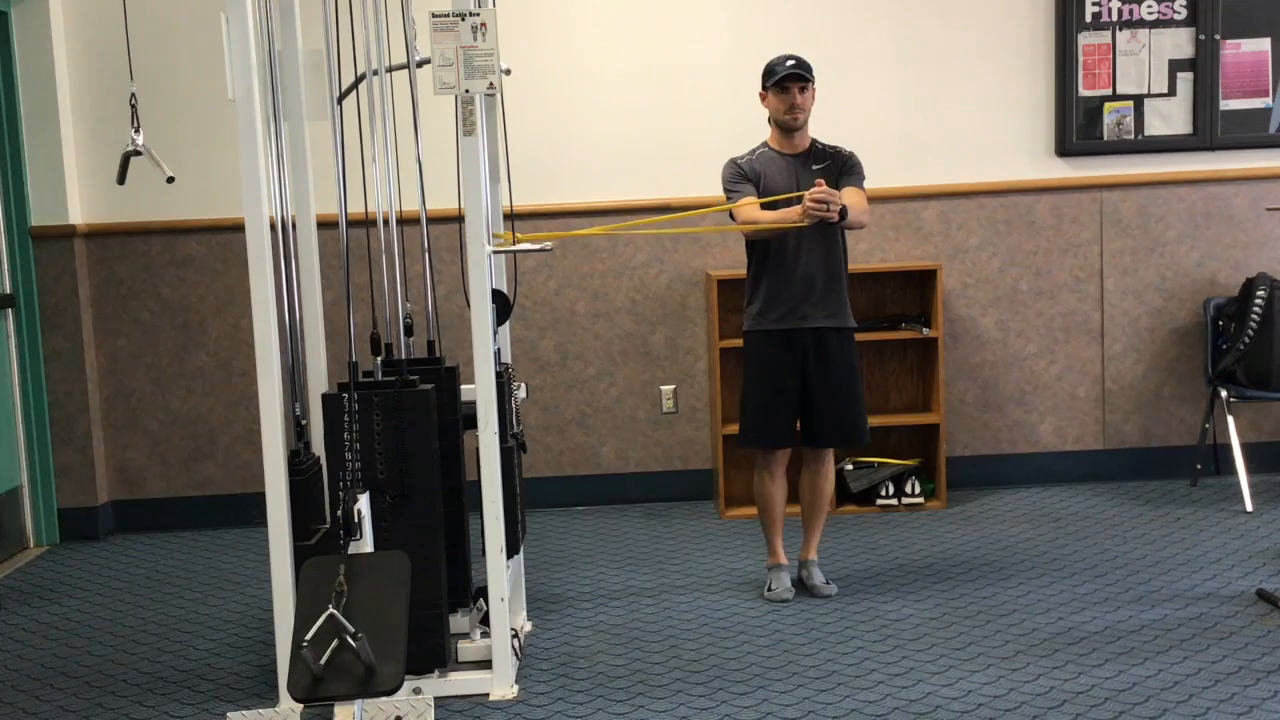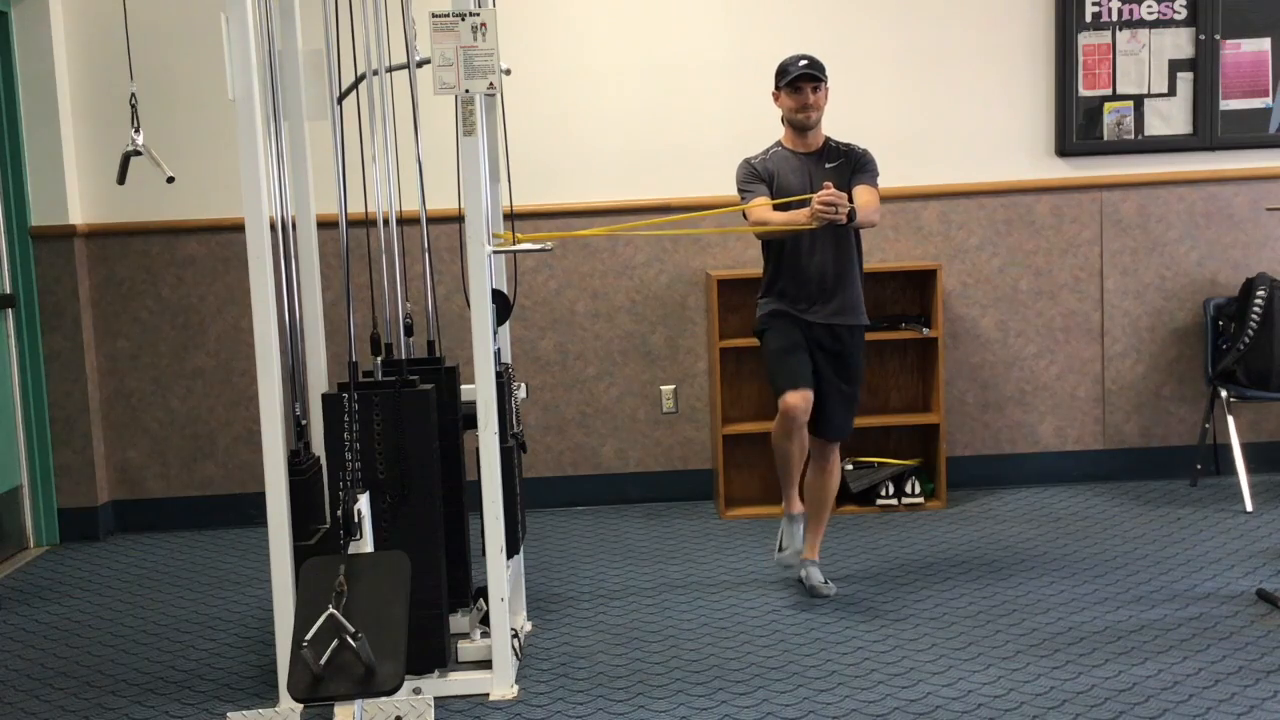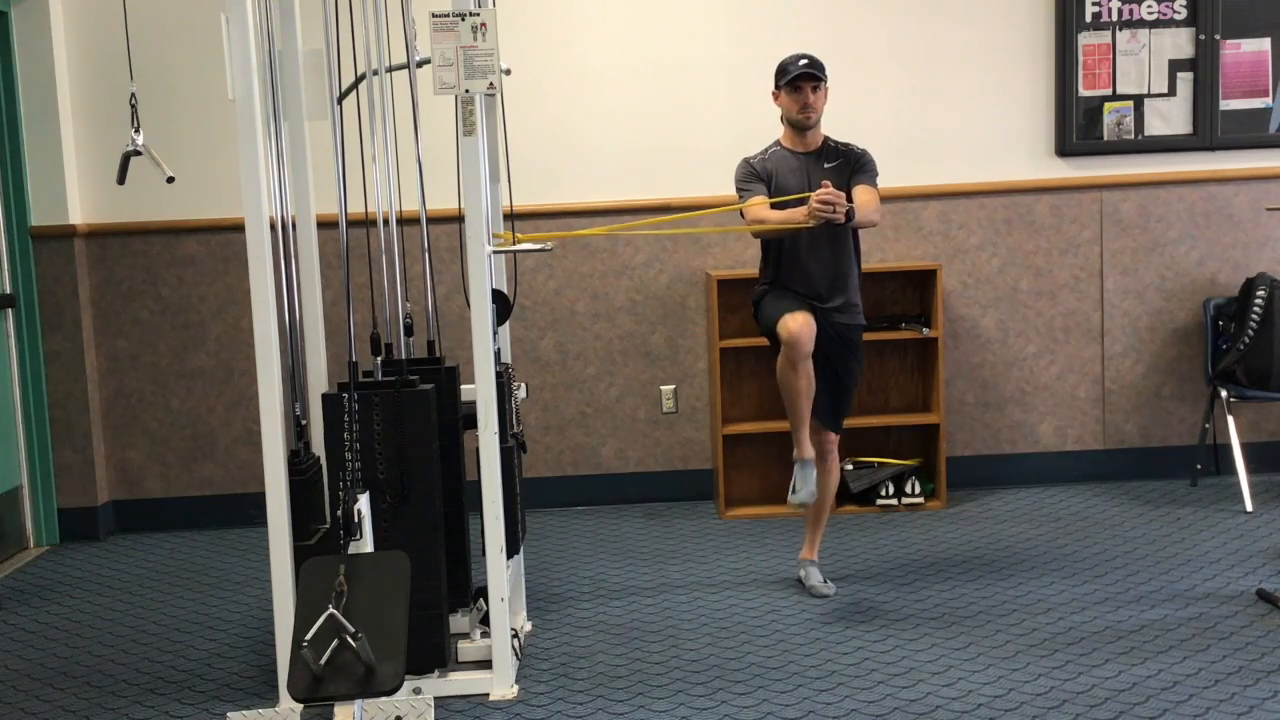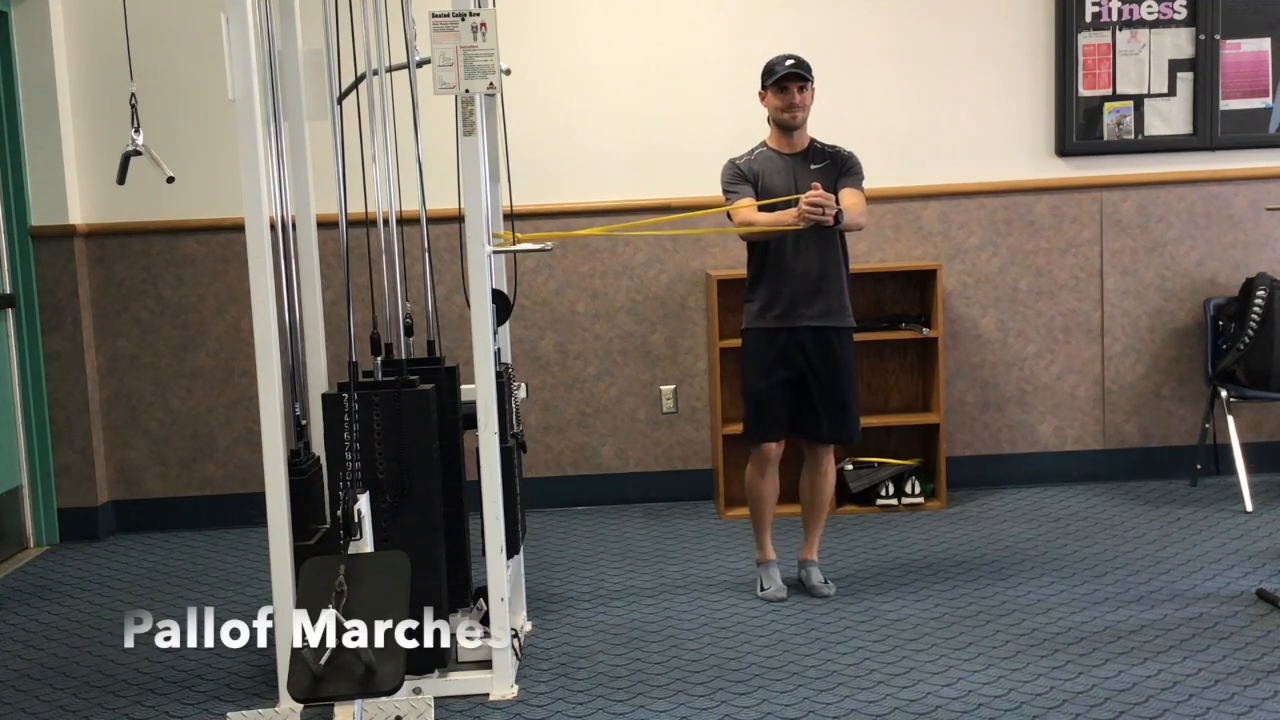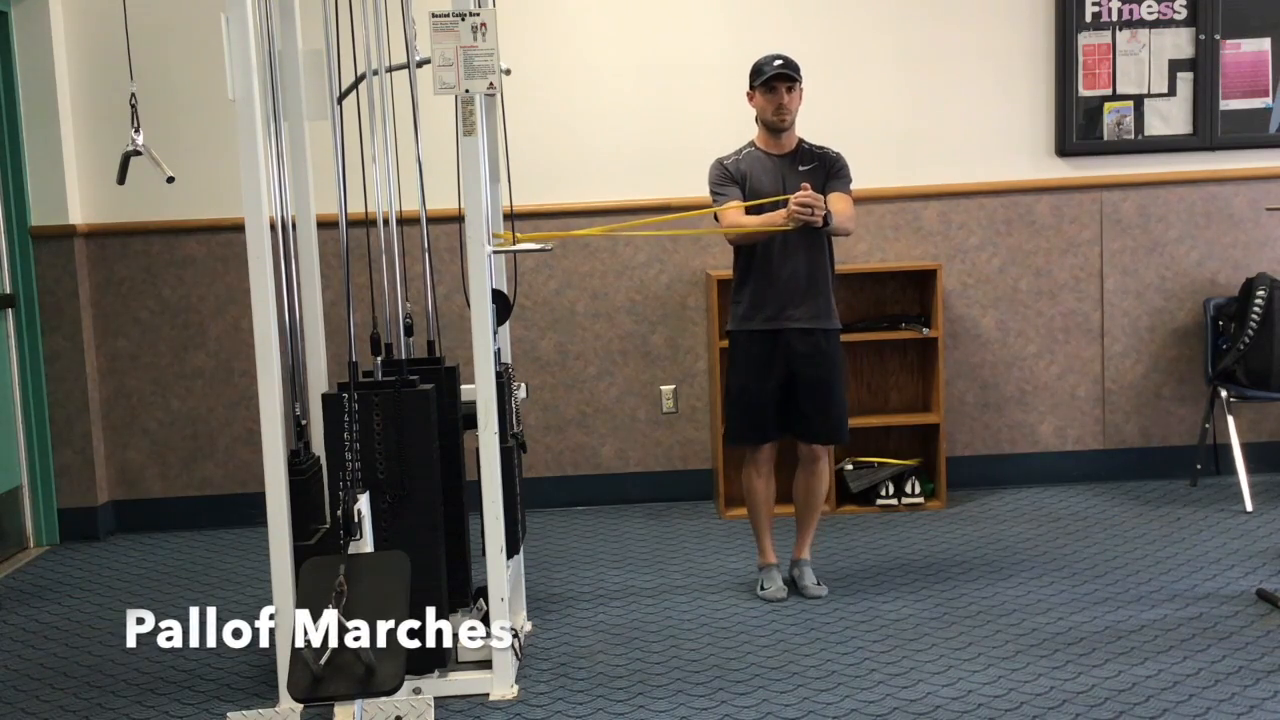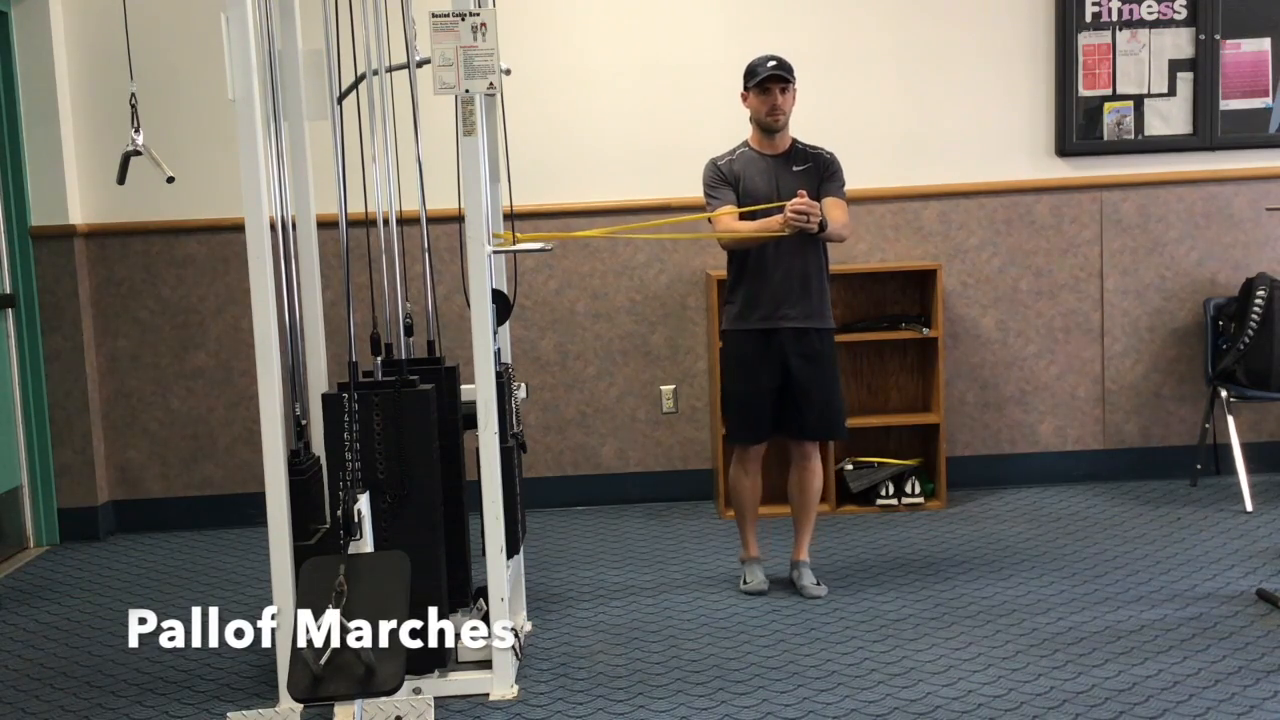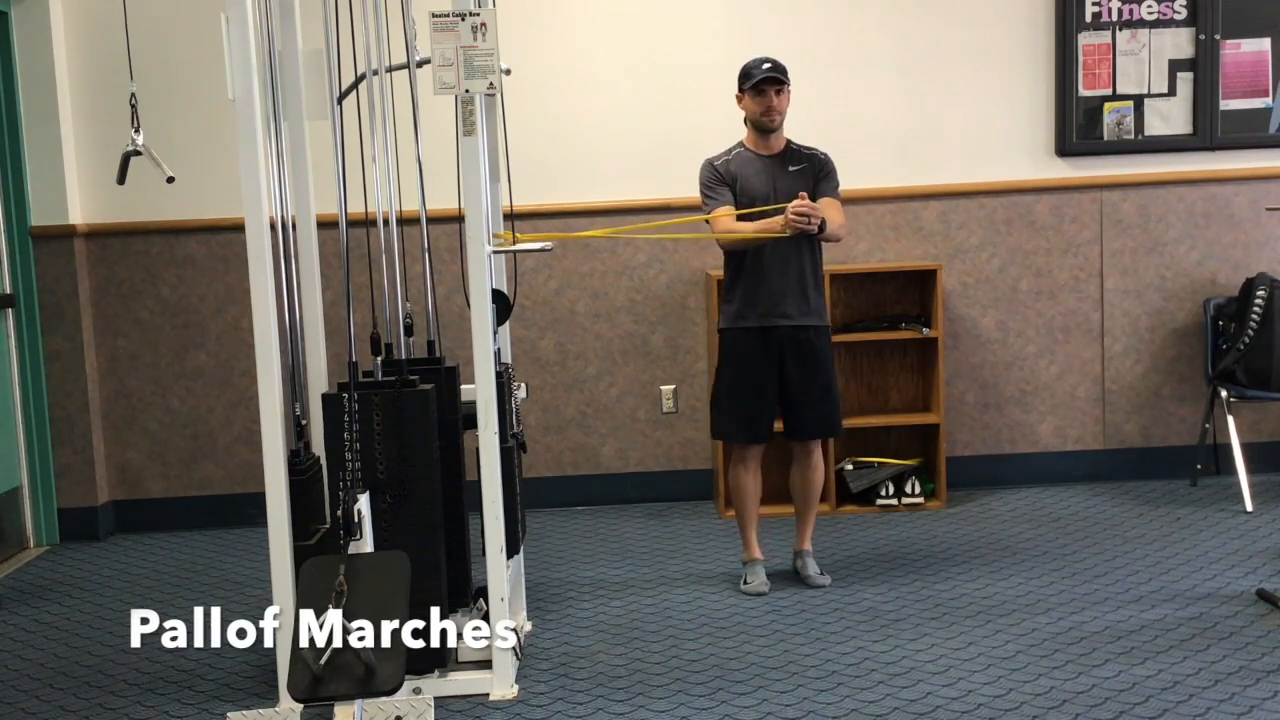
dt=0.5s
person 1, frame 1
left shoulder: (840, 162)
right shoulder: (742, 168)
left elbow: (860, 214)
right elbow: (749, 222)
left wrist: (836, 208)
right wrist: (799, 212)
left hip: (830, 324)
right hip: (771, 326)
left knee: (822, 448)
right knee: (772, 452)
left ankle: (810, 558)
right ankle: (777, 561)
person 1, frame 2
left shoulder: (855, 159)
right shoulder: (757, 167)
left elbow: (871, 213)
right elbow: (762, 223)
left wrist: (846, 211)
right wrist: (809, 214)
left hip: (842, 317)
right hip: (784, 310)
left knee: (828, 441)
right knee: (795, 407)
left ankle: (810, 556)
right ankle: (791, 508)
person 1, frame 3
left shoulder: (854, 159)
right shoulder: (756, 167)
left elbow: (871, 213)
right elbow: (758, 221)
left wrist: (844, 209)
right wrist: (805, 212)
left hip: (841, 311)
right hip: (783, 296)
left knee: (827, 436)
right knee: (800, 335)
left ankle: (809, 557)
right ankle: (801, 457)
person 1, frame 4
left shoulder: (840, 161)
right shoulder: (742, 167)
left elbow: (859, 215)
right elbow: (747, 224)
left wrist: (833, 213)
right wrist: (795, 215)
left hip: (829, 322)
right hip: (769, 324)
left knee: (821, 448)
right knee: (767, 449)
left ankle: (810, 558)
right ankle: (765, 559)
person 1, frame 5
left shoulder: (828, 162)
right shoulder: (729, 168)
left elbow: (847, 222)
right elbow: (734, 228)
left wrist: (821, 215)
right wrist: (784, 216)
left hip: (816, 325)
right hip: (755, 326)
left knee: (816, 449)
right knee: (760, 450)
left ankle: (803, 559)
right ankle: (768, 563)
person 1, frame 6
left shoulder: (822, 163)
right shoulder: (723, 168)
left elbow: (841, 227)
right elbow: (728, 232)
left wrist: (815, 222)
right wrist: (780, 222)
left hip: (809, 324)
right hip: (749, 327)
left knee: (807, 446)
right knee: (748, 448)
left ankle: (801, 559)
right ankle: (750, 555)
person 1, frame 7
left shoulder: (816, 162)
right shoulder: (719, 168)
left elbow: (837, 228)
right elbow: (725, 233)
left wrist: (815, 222)
right wrist: (782, 223)
left hip: (806, 321)
right hip: (747, 324)
left knee: (809, 442)
right knee: (747, 446)
left ankle: (804, 549)
right ankle: (752, 557)
